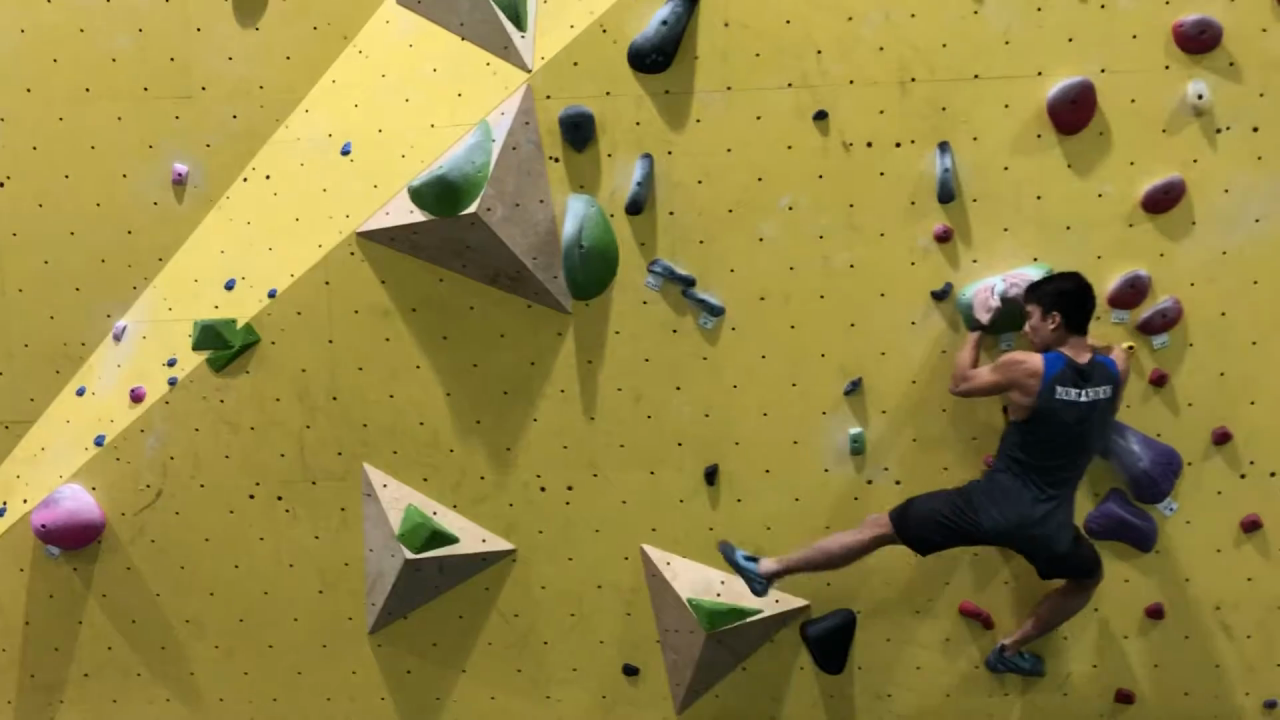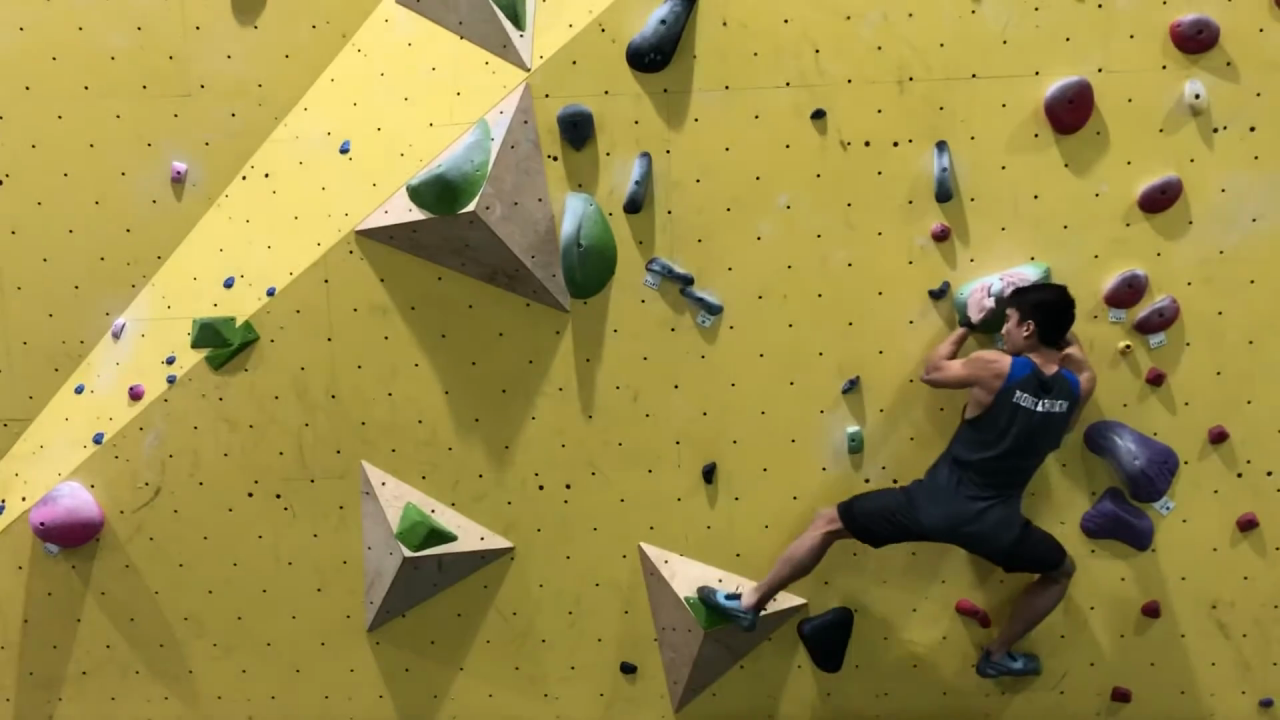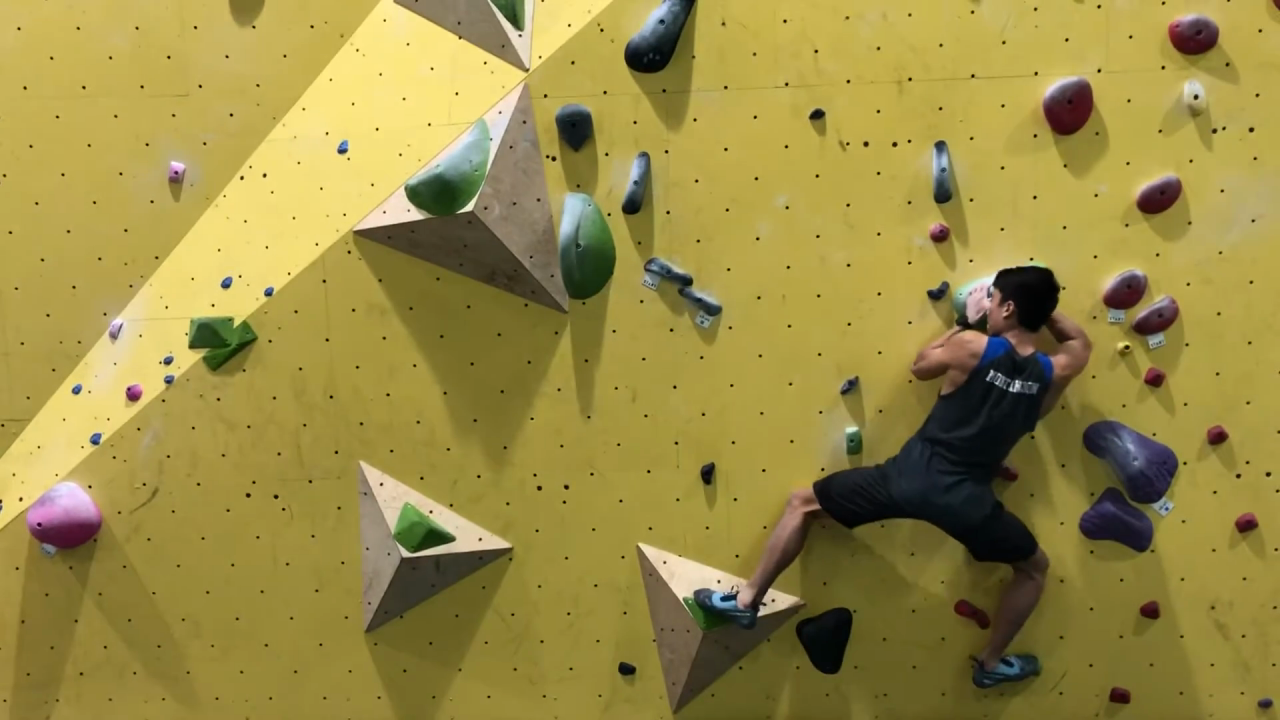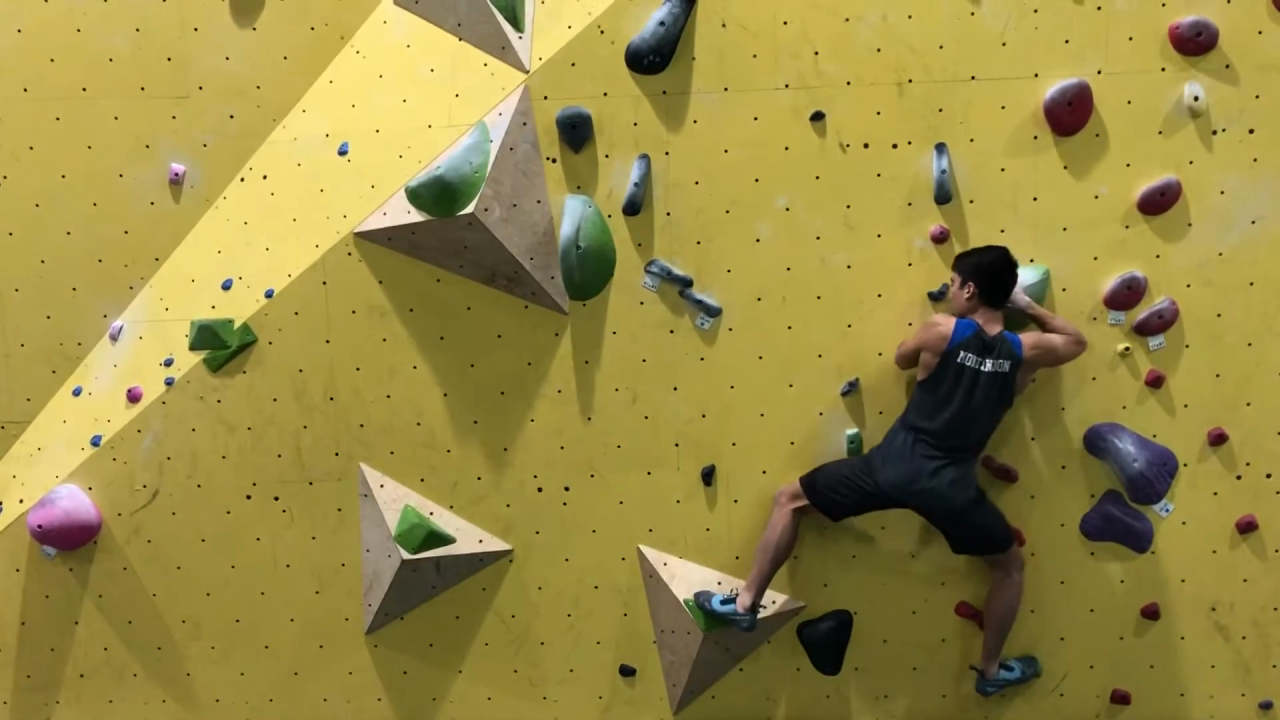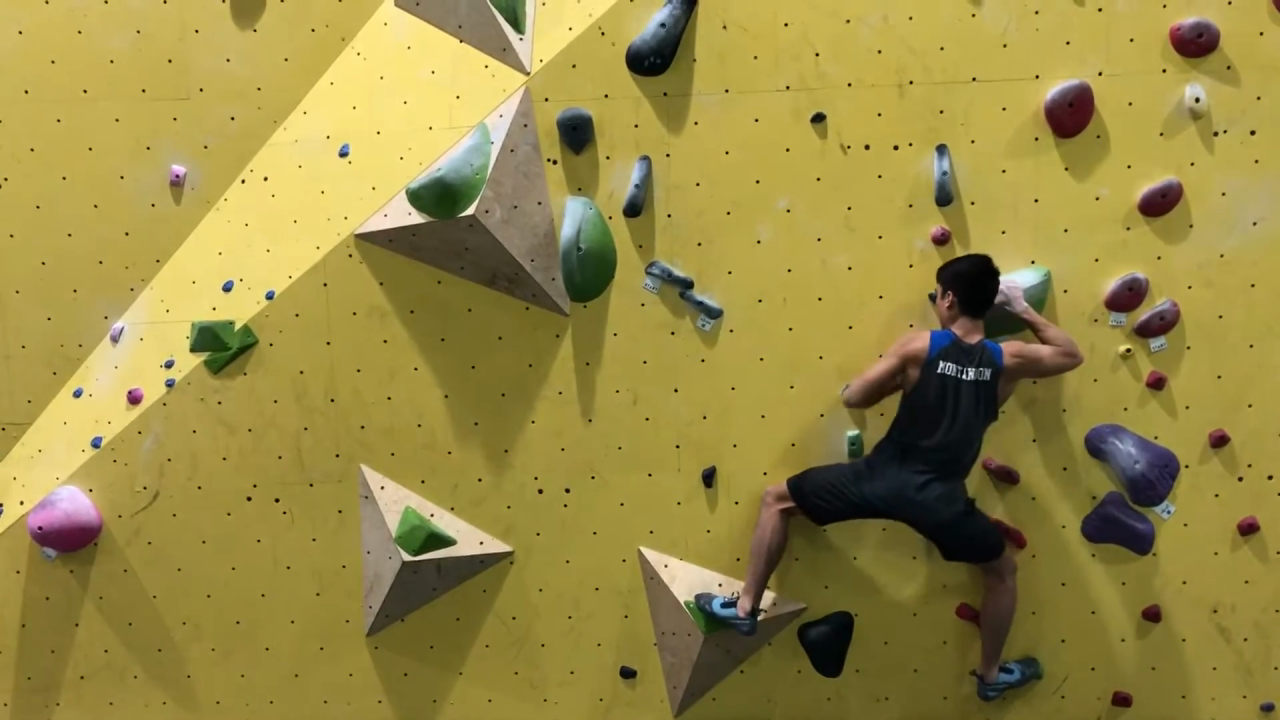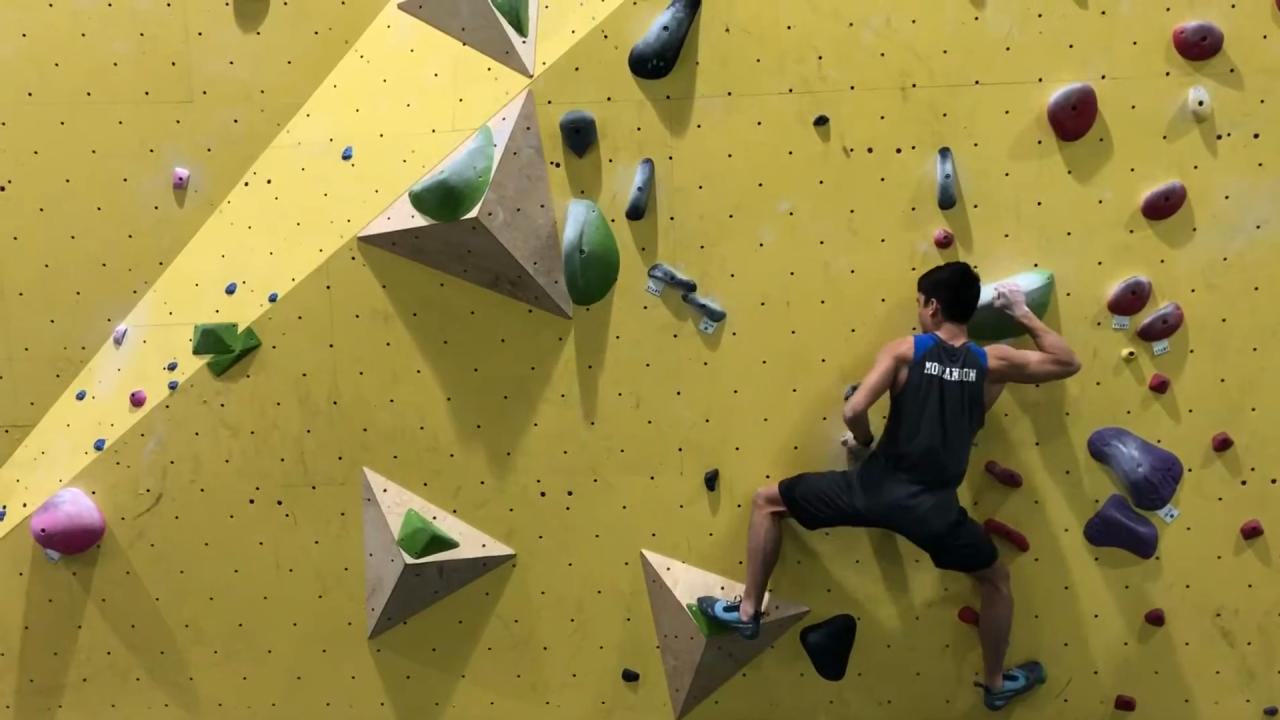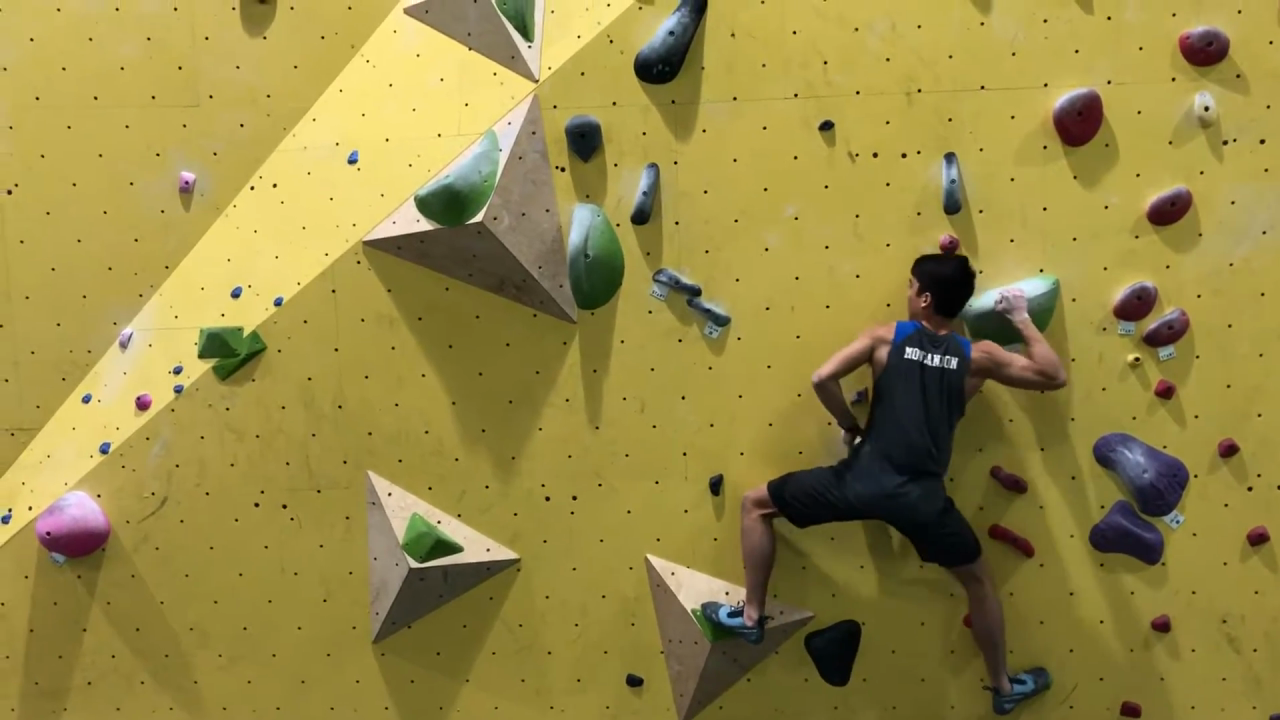
dt=0.3s
person 1, frame 1
left shoulder: (1027, 367)
right shoulder: (1116, 368)
left elbow: (960, 383)
left wrist: (978, 327)
right wrist: (1051, 298)
left hip: (994, 503)
right hip: (1051, 524)
left knee: (874, 529)
right knee: (1088, 577)
left ankle: (768, 569)
right ankle: (1011, 650)
person 1, frame 2
left shoulder: (994, 367)
right shoulder: (1079, 386)
left elbow: (931, 372)
right elbow: (1072, 347)
left wrist: (967, 324)
right wrist: (1044, 307)
left hip: (937, 501)
right hip: (995, 521)
left knee: (827, 523)
right knee: (1060, 573)
left ankle: (751, 601)
right ankle: (998, 655)
person 1, frame 3
left shoulder: (972, 347)
right shoulder: (1055, 373)
left elbow: (920, 366)
right elbow: (1080, 341)
left wrist: (965, 322)
right wrist: (1041, 303)
left hip: (911, 476)
right hip: (968, 498)
left knee: (802, 503)
right knee: (1034, 568)
left ankle: (746, 599)
right ankle: (991, 663)
person 1, frame 4
left shoulder: (941, 330)
right shoulder: (1026, 351)
left elbow: (902, 359)
right elbow: (1076, 341)
right wrist: (1027, 304)
left hip: (894, 465)
right hip: (951, 485)
left knee: (788, 499)
right knee: (1011, 566)
left ankle: (745, 602)
right ankle: (991, 669)
person 1, frame 5
left shoulder: (919, 345)
right shoulder: (1008, 360)
left elbow: (853, 396)
right elbow: (1072, 355)
right wrist: (1024, 310)
left hip: (884, 477)
right hip: (941, 496)
left knee: (776, 500)
right knee: (1003, 571)
left ankle: (746, 606)
right ankle: (991, 674)
person 1, frame 6
left shoulder: (904, 350)
right shoulder: (994, 363)
left elbow: (854, 409)
right elbow: (1068, 363)
left wrist: (862, 442)
right wrist: (1023, 314)
left hip: (877, 488)
right hip: (934, 506)
left knee: (766, 501)
right knee: (997, 580)
left ankle: (747, 610)
right ankle: (997, 683)
person 1, frame 7
left shoulder: (885, 337)
right shoulder: (978, 356)
left elbow: (822, 379)
right elbow: (1054, 376)
left wrist: (851, 428)
right wrist: (1021, 318)
left hip: (864, 479)
right hip: (922, 496)
left knee: (755, 504)
right knee: (979, 580)
left ankle: (751, 614)
